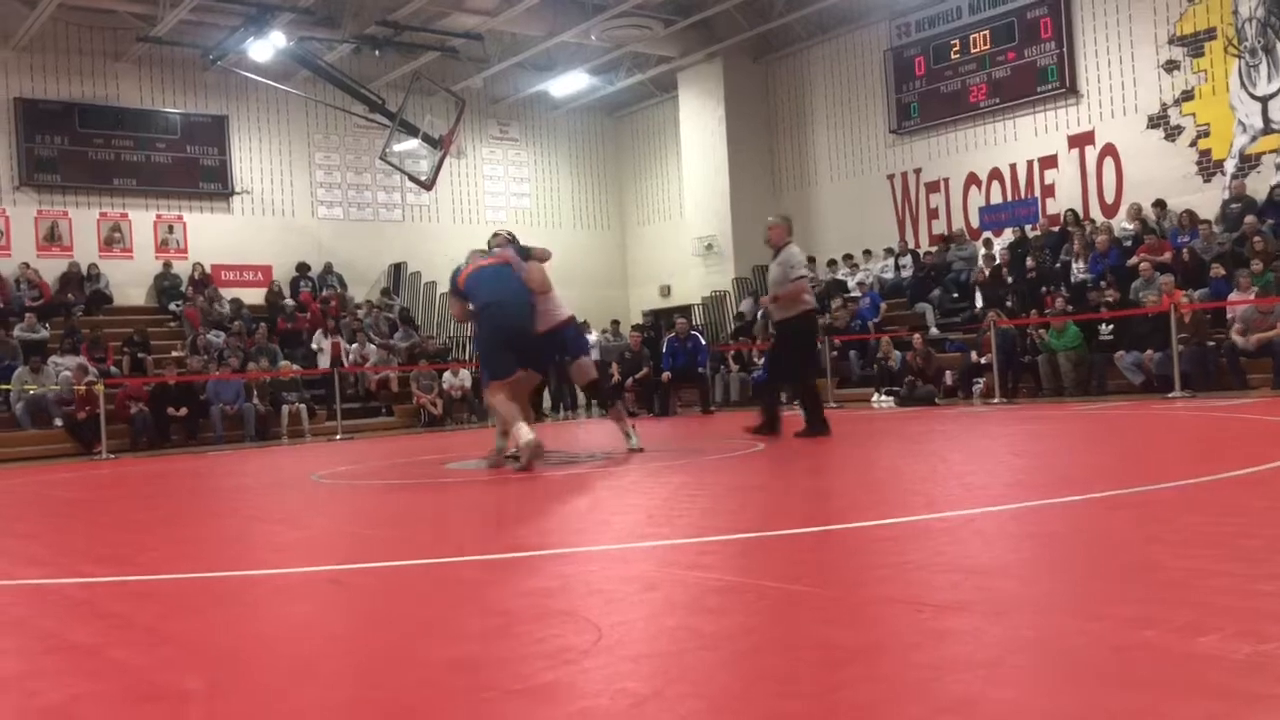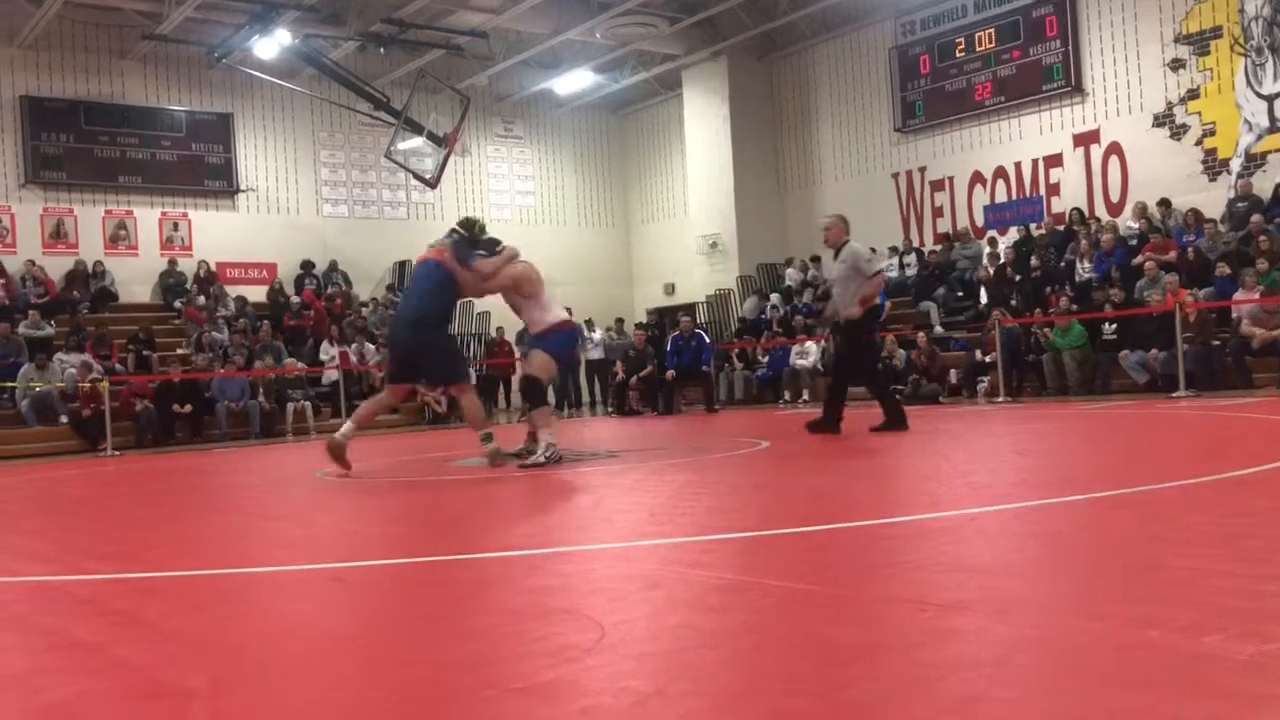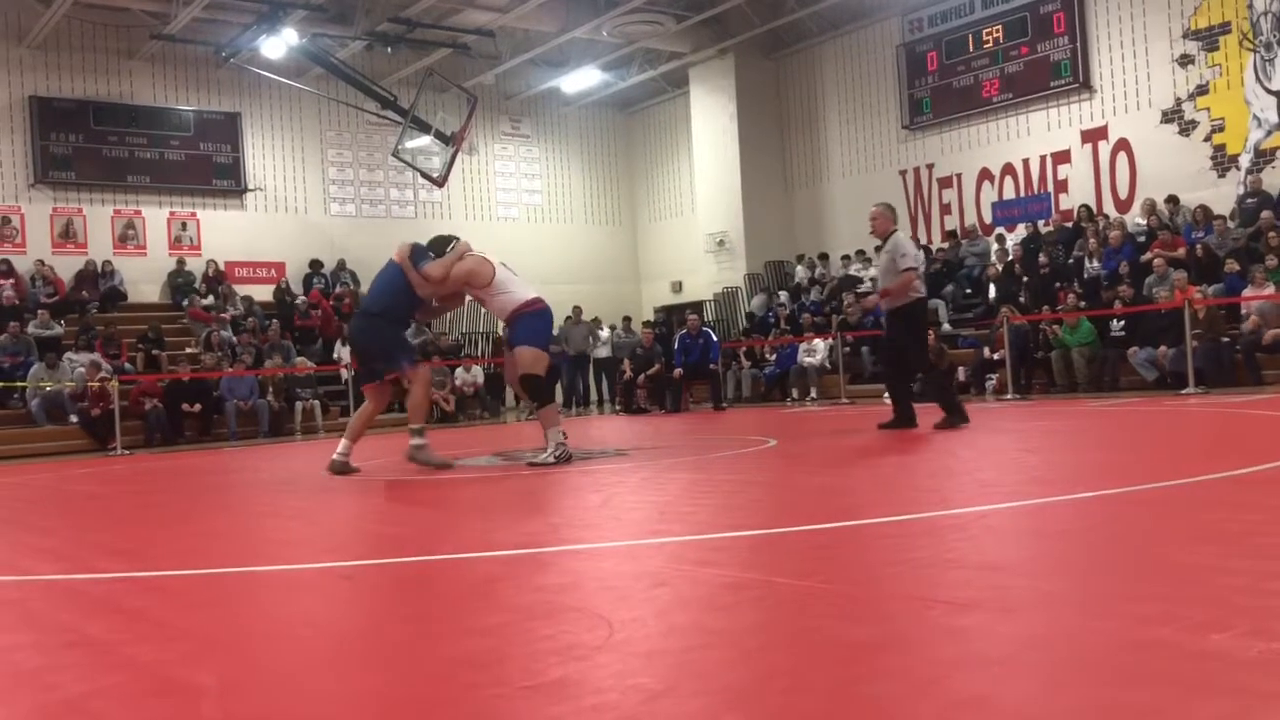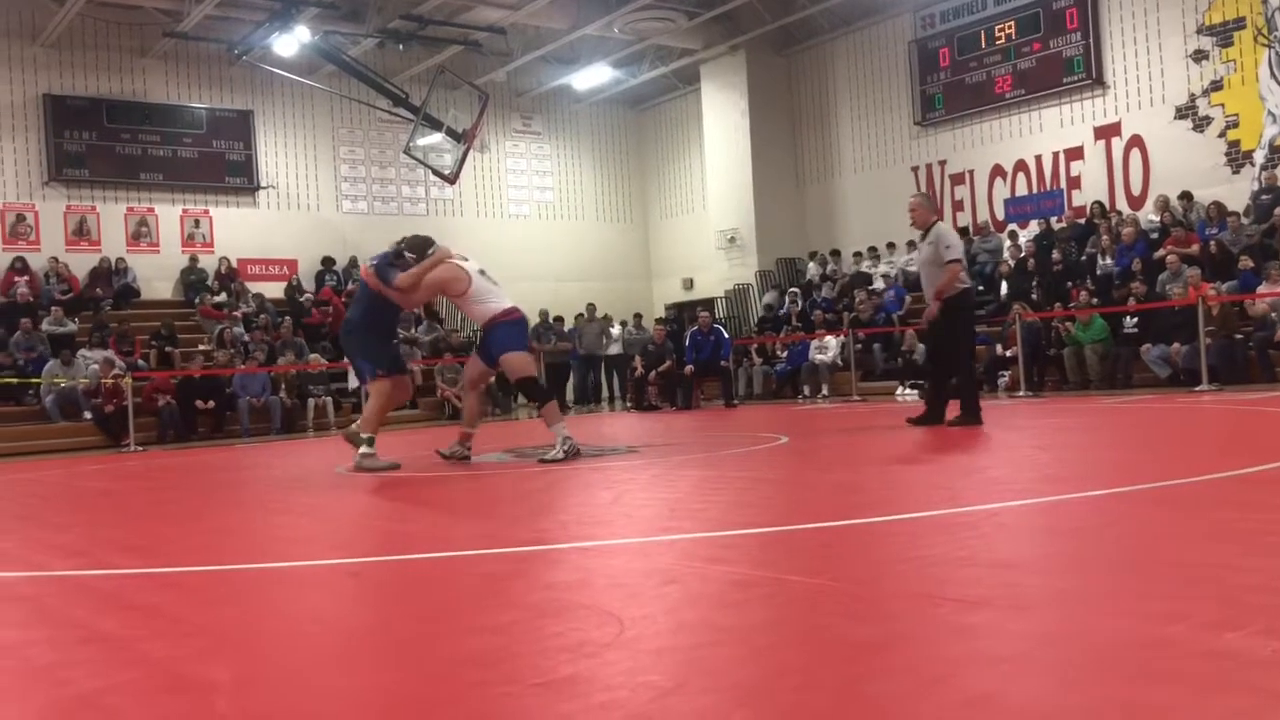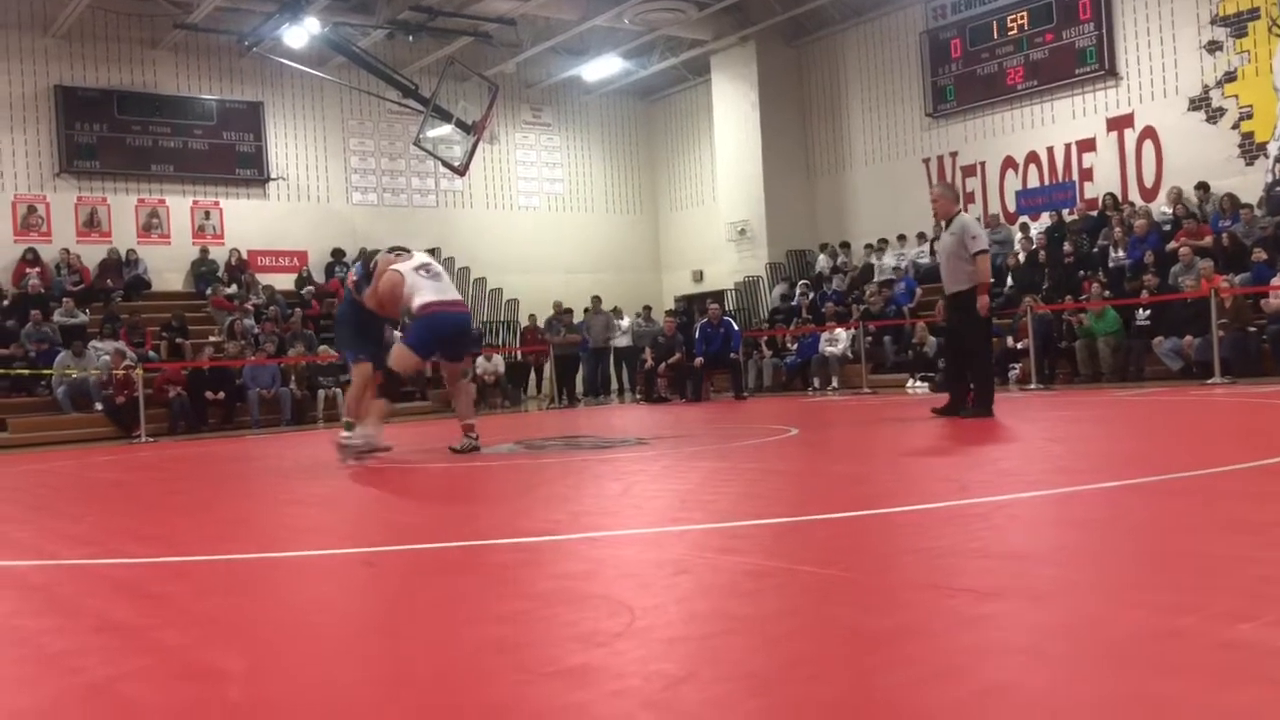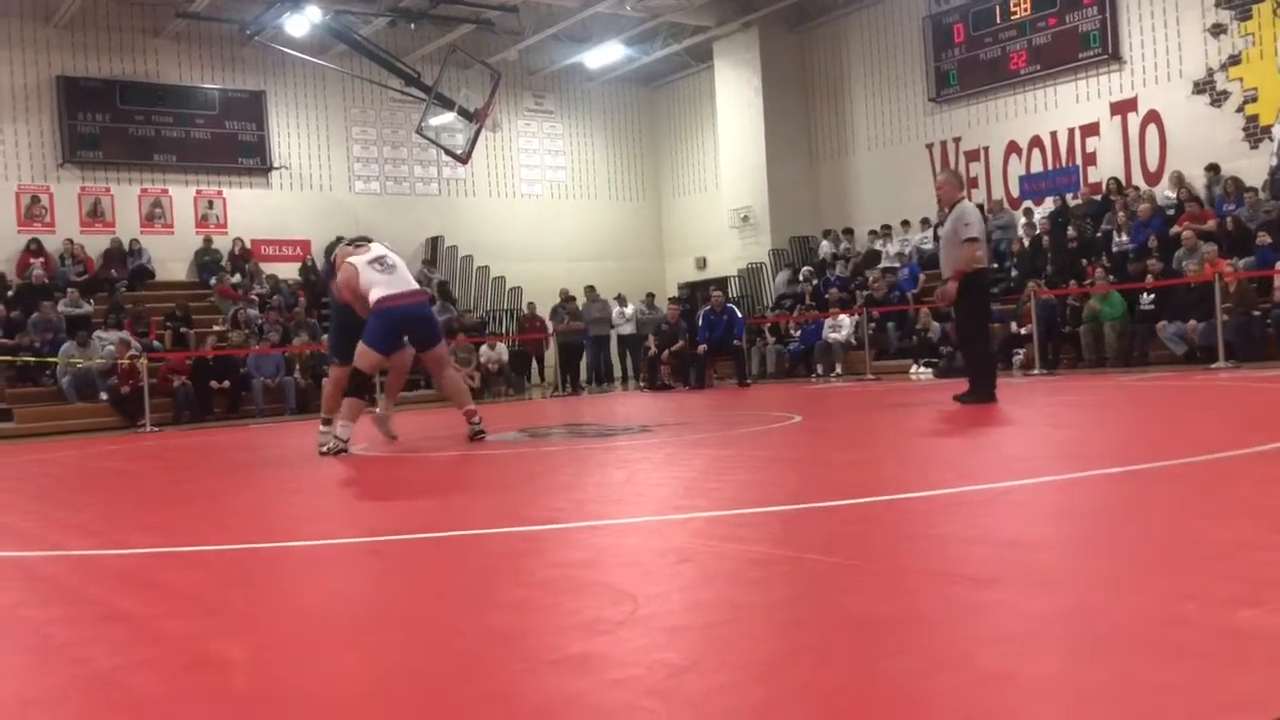
dt=0.4s
person 1, frame 1
left shoulder: (791, 254)
right shoulder: (778, 257)
left elbow: (800, 286)
left wrist: (771, 299)
right wrist: (769, 305)
left hip: (800, 321)
right hip: (787, 322)
left knee: (800, 374)
right knee: (775, 373)
left ankle: (817, 423)
right ankle: (769, 423)
person 1, frame 2
left shoulder: (856, 252)
right shoulder: (835, 260)
left elbow: (880, 278)
left wrist: (861, 305)
right wrist: (830, 313)
left hip: (862, 317)
right hip: (850, 320)
left knee: (842, 368)
right knee: (868, 370)
left ankle: (831, 419)
right ankle: (895, 417)
person 1, frame 3
left shoulder: (900, 242)
right shoulder: (888, 246)
left elbow: (909, 277)
left wrist: (880, 295)
right wrist: (882, 299)
left hip: (910, 310)
right hip: (897, 312)
left knee: (921, 363)
right knee: (893, 366)
left ankle: (954, 412)
right ankle: (903, 415)
person 1, frame 4
left shoulder: (943, 232)
right shoulder: (927, 238)
left elbow: (955, 268)
left wrist: (937, 300)
right wrist: (932, 304)
left hip: (955, 304)
right hip: (941, 307)
left knee: (961, 359)
right knee: (937, 360)
left ankle: (971, 412)
right ankle: (934, 412)
person 1, frame 5
left shoulder: (967, 223)
right shoulder: (947, 229)
left elbow: (982, 259)
left wrist: (983, 293)
right wrist: (946, 299)
left hip: (972, 297)
right hip: (957, 298)
left knee: (978, 351)
right knee: (954, 351)
left ankle: (982, 404)
right ankle: (958, 401)
person 1, frame 6
left shoulder: (965, 210)
right shoulder: (953, 213)
left elbow: (972, 248)
left wrist: (954, 280)
right wrist: (945, 283)
left hip: (970, 282)
right hip: (962, 283)
left knee: (976, 336)
right knee: (966, 337)
left ankle: (985, 389)
right ankle: (978, 387)
person 2, frame 1
left shoulder: (460, 272)
right shoulder: (509, 258)
left elbow: (458, 315)
left hip: (492, 321)
right hip: (523, 318)
left knee: (496, 391)
right knee: (518, 387)
left ankle: (527, 440)
right ankle: (503, 444)
person 2, frame 2
left shoulder: (434, 251)
right shoulder: (460, 246)
right elbow: (485, 271)
right wrist: (508, 255)
left hip: (401, 329)
right hip: (428, 331)
left knee: (392, 394)
right knee: (464, 389)
left ankle: (341, 438)
right ankle: (492, 448)
person 2, frame 3
left shoulder: (412, 258)
right shoulder: (419, 252)
left elbow: (425, 312)
right elbow: (436, 275)
left wrist: (450, 302)
right wrist: (459, 252)
left hip: (367, 327)
right hip: (376, 325)
left knee: (377, 400)
right knee: (420, 375)
left ankle: (340, 457)
right ankle: (418, 446)
person 2, frame 4
left shoulder: (400, 263)
right shoulder: (383, 265)
right elbow: (403, 284)
right wrist: (433, 261)
left hip: (382, 334)
right hip: (360, 333)
left knee: (402, 391)
right knee: (382, 389)
left ankle: (357, 430)
right ankle: (366, 455)
person 2, frame 5
right shoulder: (361, 274)
left hip: (375, 331)
right hip: (352, 328)
left knee: (379, 383)
right knee: (363, 374)
left ankle: (362, 436)
right ankle: (348, 435)
person 2, frame 6
right shoulder: (332, 272)
right hip: (346, 324)
left knee: (402, 363)
right knee: (338, 375)
left ankle: (384, 413)
right ankle: (325, 431)
person 3, frame 1
left shoulder: (532, 269)
left wrist: (513, 260)
left hip: (564, 330)
right hip: (538, 335)
left knee: (593, 387)
left ankle: (628, 431)
person 3, frame 2
left shoulder: (516, 271)
right shoulder: (507, 271)
left elbow: (475, 287)
right elbow: (476, 288)
left hip: (560, 334)
right hip: (543, 333)
left knee: (531, 386)
right knee: (531, 385)
left ankle: (549, 448)
right ankle: (533, 440)
person 3, frame 3
left shoulder: (466, 266)
right shoulder: (473, 262)
left elbow: (428, 291)
right elbow: (454, 298)
left wrist: (405, 263)
left hip: (531, 316)
right hip: (524, 318)
left knee: (530, 381)
right knee: (515, 380)
left ankle: (559, 447)
right ankle: (555, 434)
person 3, frame 4
left shoulder: (442, 273)
right shoulder: (455, 261)
left elbow: (409, 301)
left wrist: (375, 282)
left hip: (507, 324)
right hip: (498, 325)
left knee: (525, 383)
right knee: (471, 383)
left ankle: (564, 441)
right ankle: (463, 445)
person 3, frame 5
left shoulder: (389, 279)
right shoulder: (422, 257)
left elbow: (391, 312)
left hip: (432, 319)
right hip: (461, 316)
right knee: (457, 379)
right ankle: (470, 436)
person 3, frame 6
left shoulder: (346, 272)
right shoulder: (381, 247)
left elbow: (363, 309)
left hip: (387, 312)
right hip: (419, 305)
left knee: (359, 377)
right knee: (443, 368)
left ankle: (340, 440)
right ankle: (475, 423)
